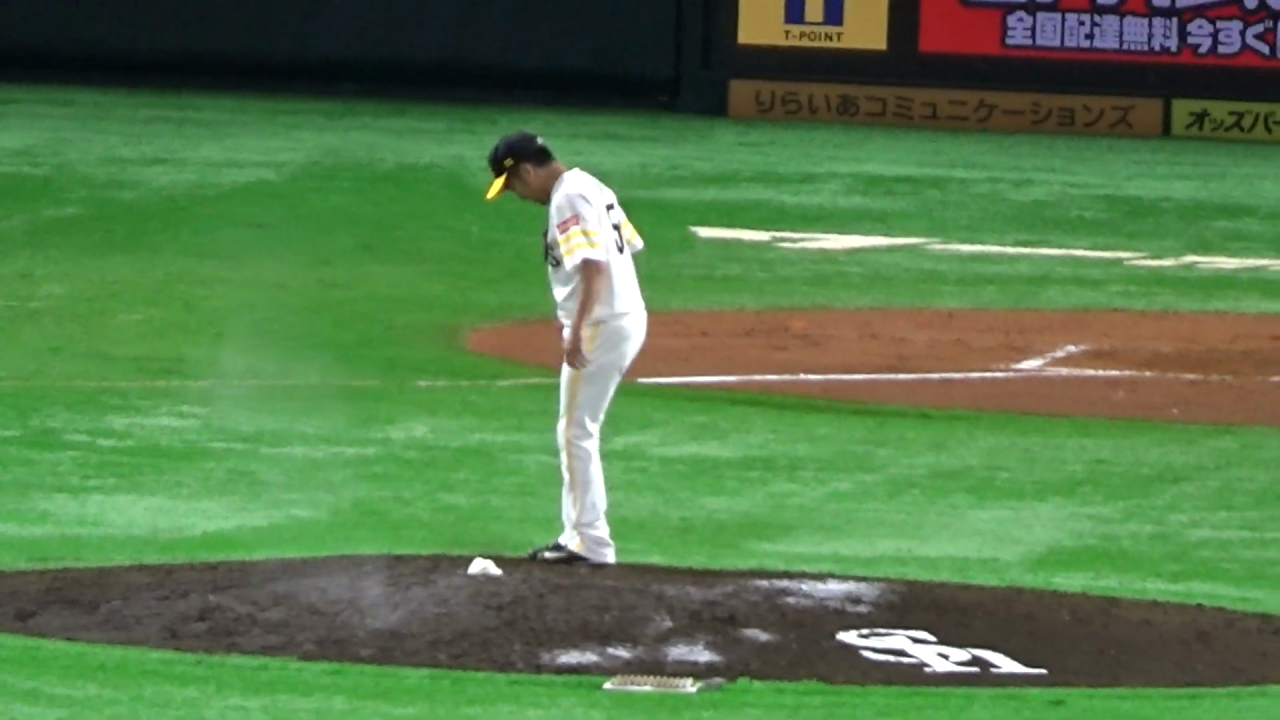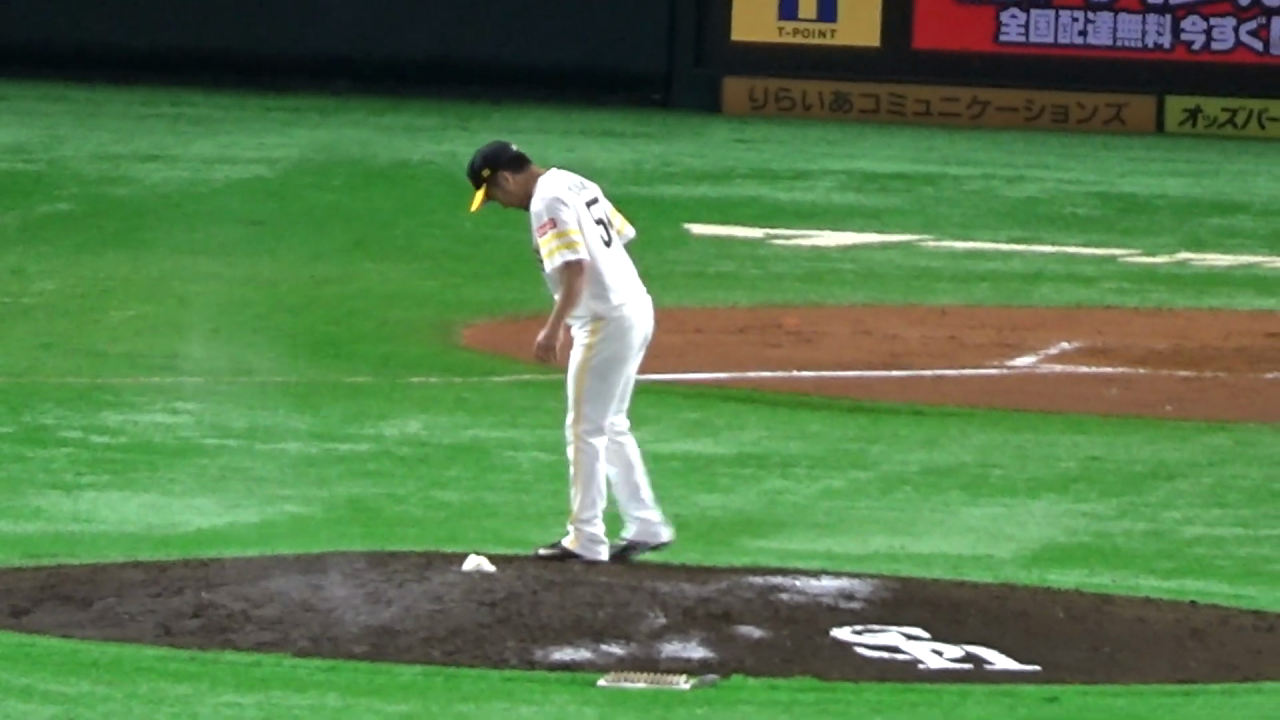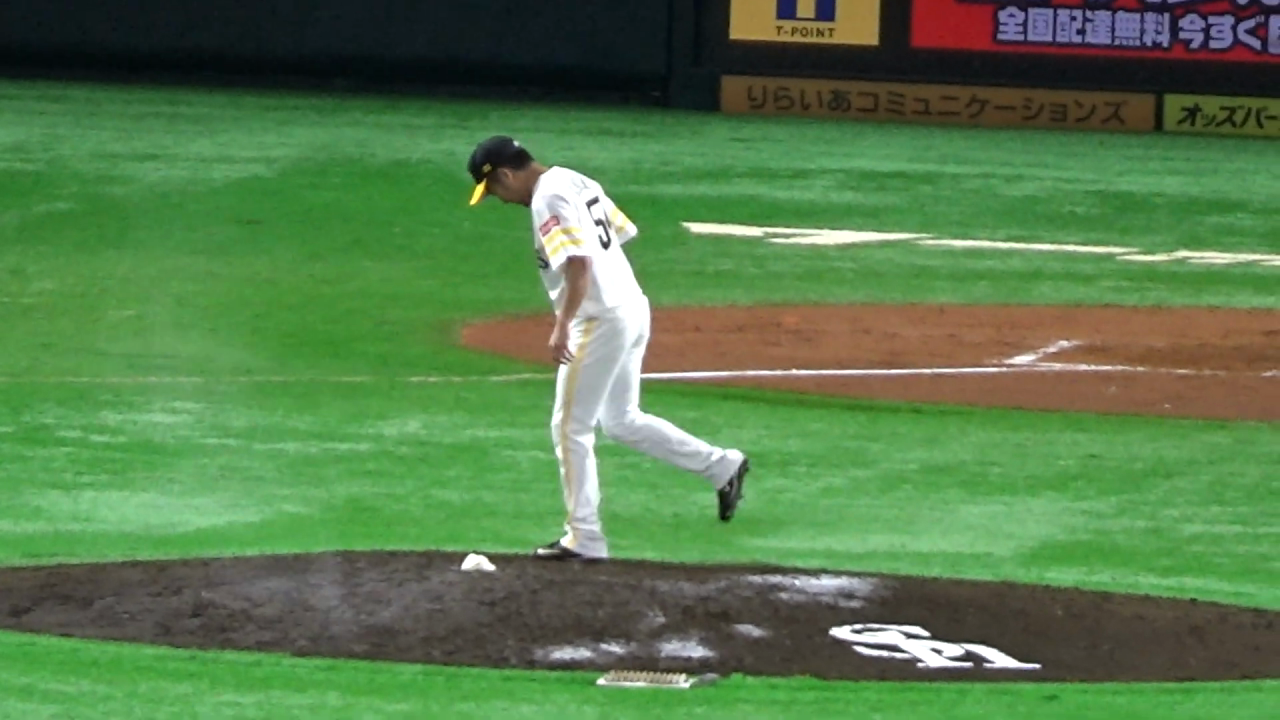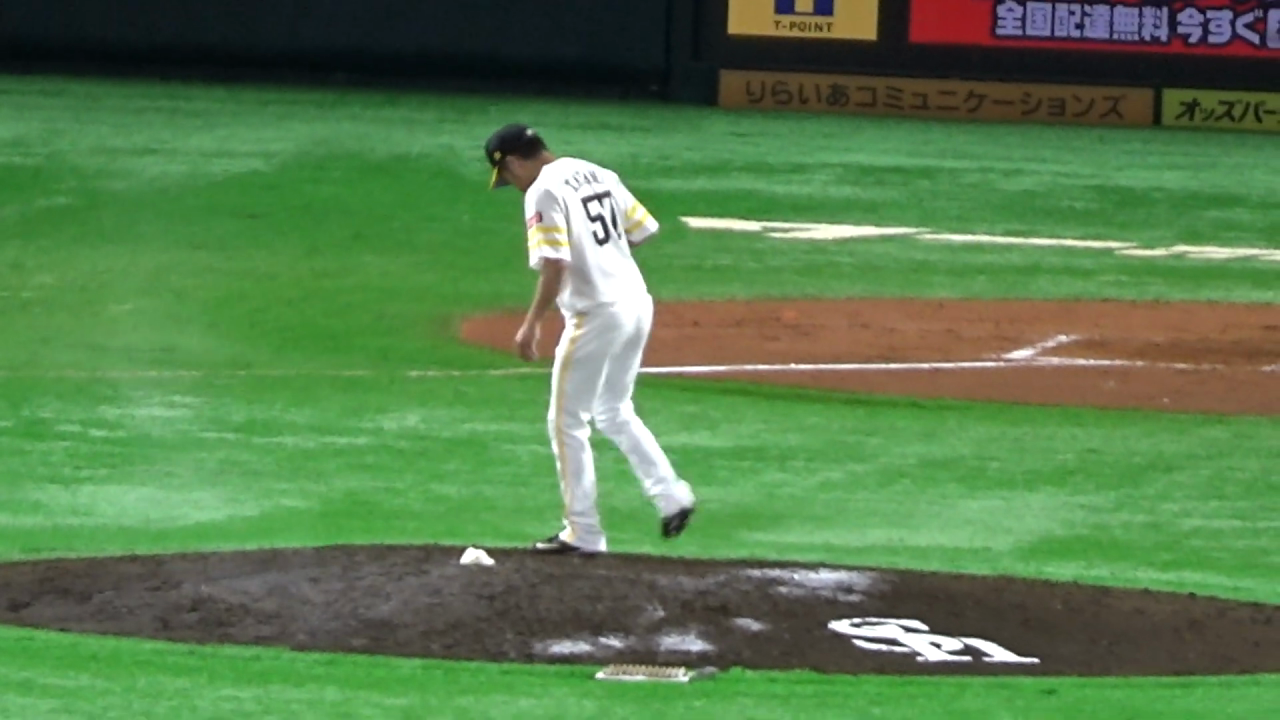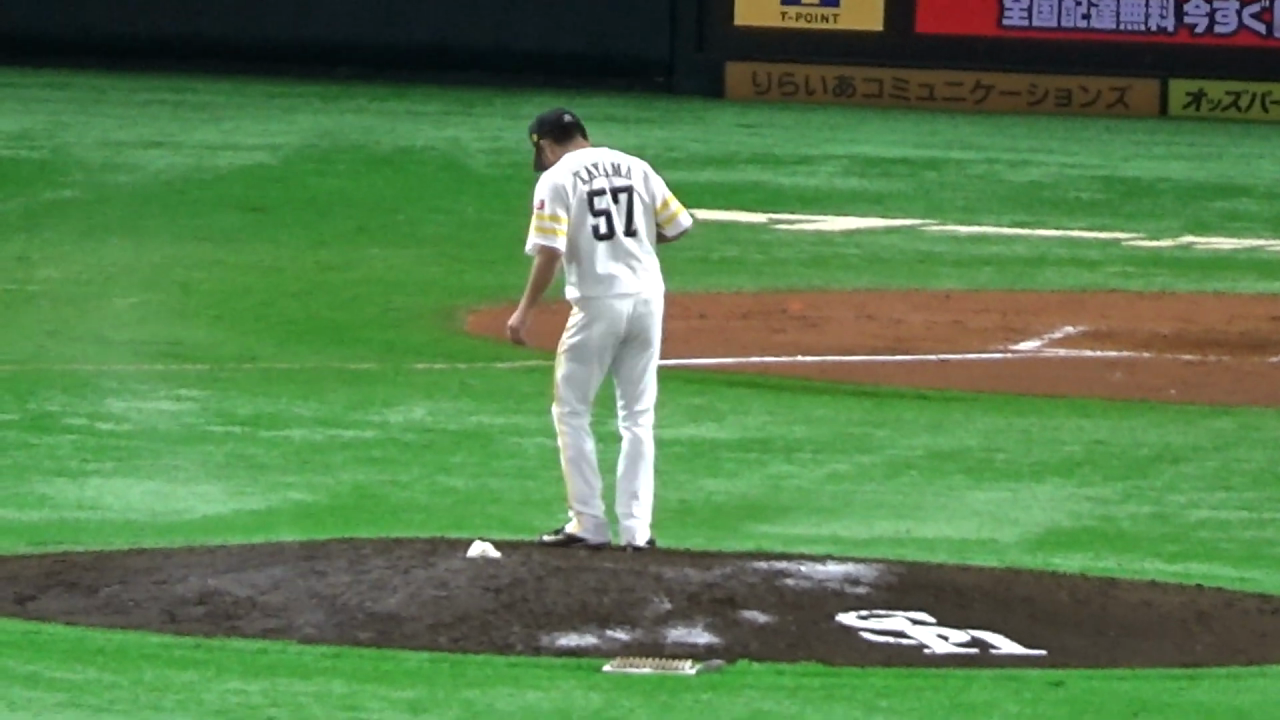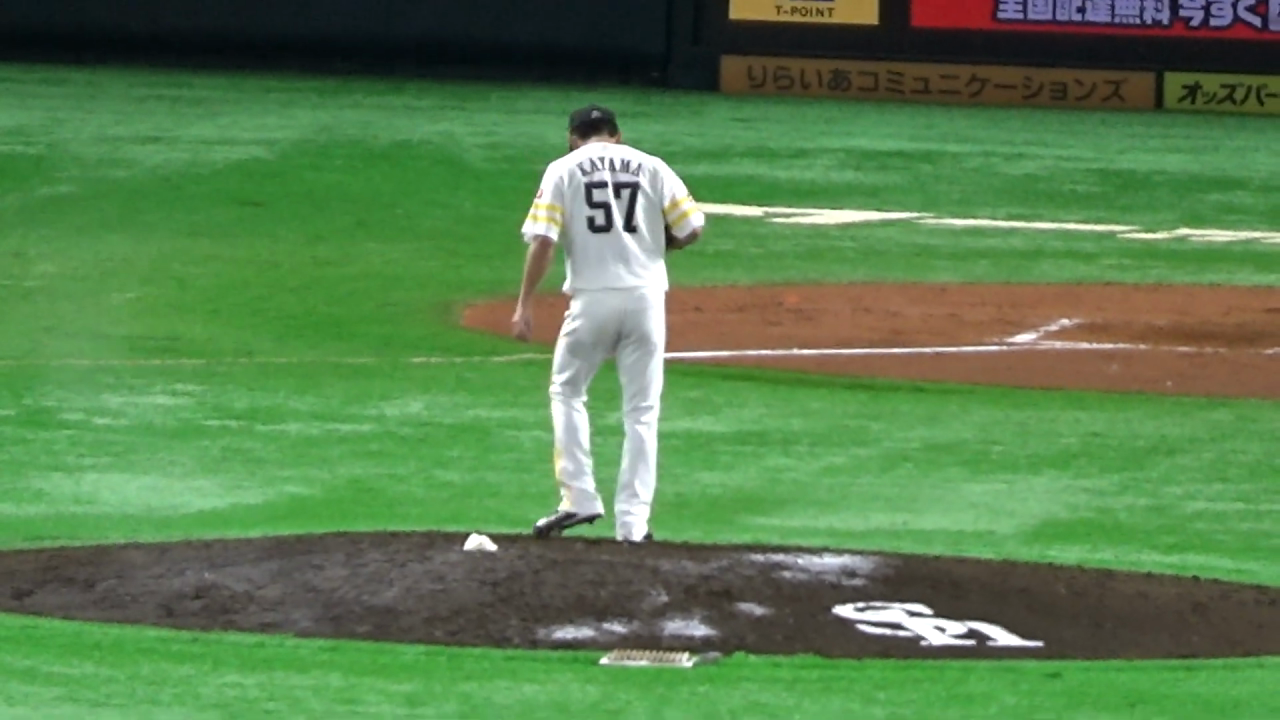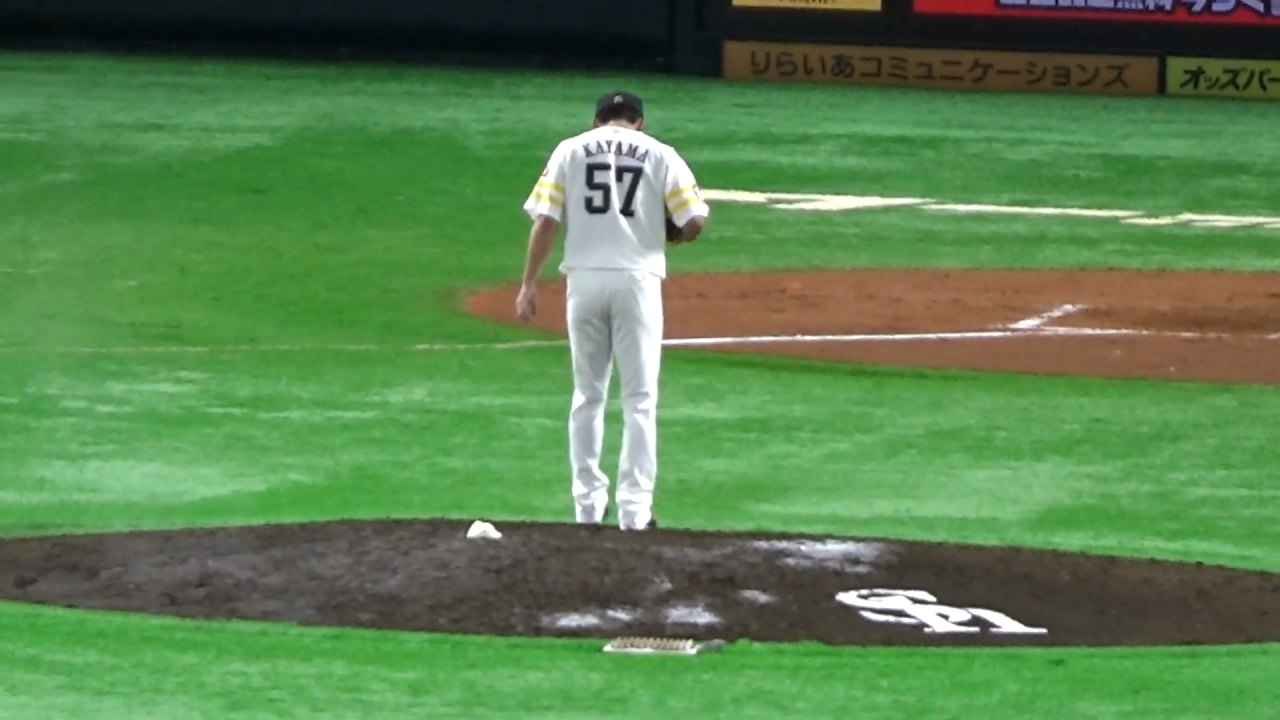
dt=0.2s
person 1, frame 1
left shoulder: (566, 198)
right shoulder: (592, 186)
left elbow: (592, 267)
right elbow: (631, 245)
left wrist: (574, 329)
left hip: (604, 325)
right hip: (628, 319)
left knee: (576, 433)
right knee: (583, 430)
left ankle: (590, 542)
right ankle: (579, 532)
person 1, frame 2
left shoulder: (546, 202)
right shoulder: (576, 184)
left elbow: (576, 266)
right elbow: (622, 236)
left wrist: (554, 326)
left hip: (607, 321)
right hip: (635, 310)
left knee: (585, 432)
right knee: (608, 426)
left ankle: (586, 540)
right ankle: (645, 524)
person 1, frame 3
left shoulder: (547, 198)
right shoulder: (578, 181)
left elbow: (577, 265)
right elbow: (623, 232)
left wrist: (561, 326)
left hip: (603, 320)
right hip: (633, 310)
left knee: (571, 428)
right knee: (622, 418)
left ankle: (585, 539)
right ankle: (718, 464)
person 1, frame 4
left shoulder: (543, 191)
right shoulder: (599, 174)
left elbow: (555, 266)
right elbow: (643, 230)
left wrist: (532, 322)
left hip: (596, 314)
right hip: (636, 305)
left knee: (568, 422)
right knee: (615, 413)
left ankle: (583, 533)
right ankle: (670, 494)
person 1, frame 5
left shoulder: (555, 178)
right shoulder: (636, 166)
left elbow: (549, 253)
right elbow: (677, 227)
left wrist: (524, 310)
left hip: (598, 306)
right hip: (647, 301)
left knee: (571, 412)
right knee: (637, 416)
left ankle: (587, 524)
right ankle: (635, 527)
person 1, frame 6
left shoulder: (562, 169)
right shoulder: (652, 167)
left elbow: (542, 242)
right elbow: (692, 230)
left wrist: (524, 303)
left hip: (592, 300)
right hip: (644, 297)
left knee: (566, 394)
right knee: (641, 412)
left ankle: (578, 499)
right ankle: (632, 521)
person 1, frame 7
left shoulder: (570, 149)
right shoulder: (661, 154)
left elbow: (545, 221)
right elbow: (694, 222)
left wrist: (529, 282)
left hip: (585, 280)
right hip: (637, 281)
left knee: (588, 395)
right knee: (639, 400)
left ankle: (589, 503)
right ankle: (634, 509)
